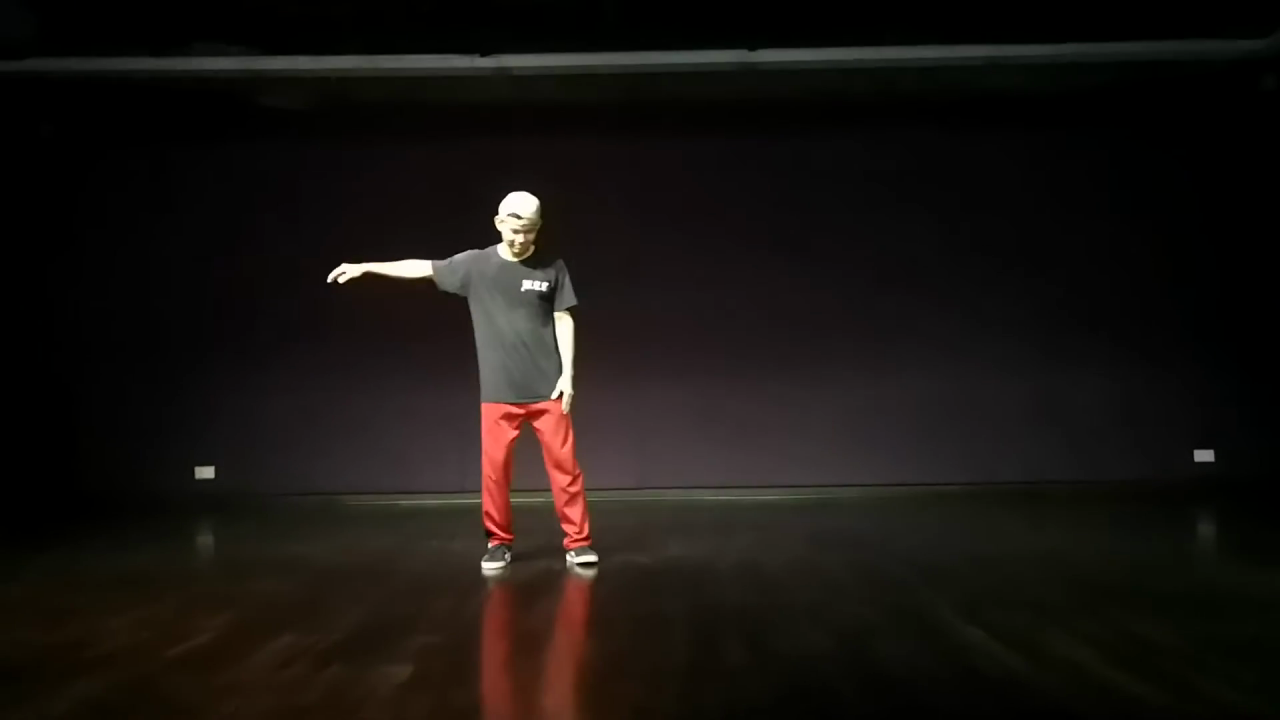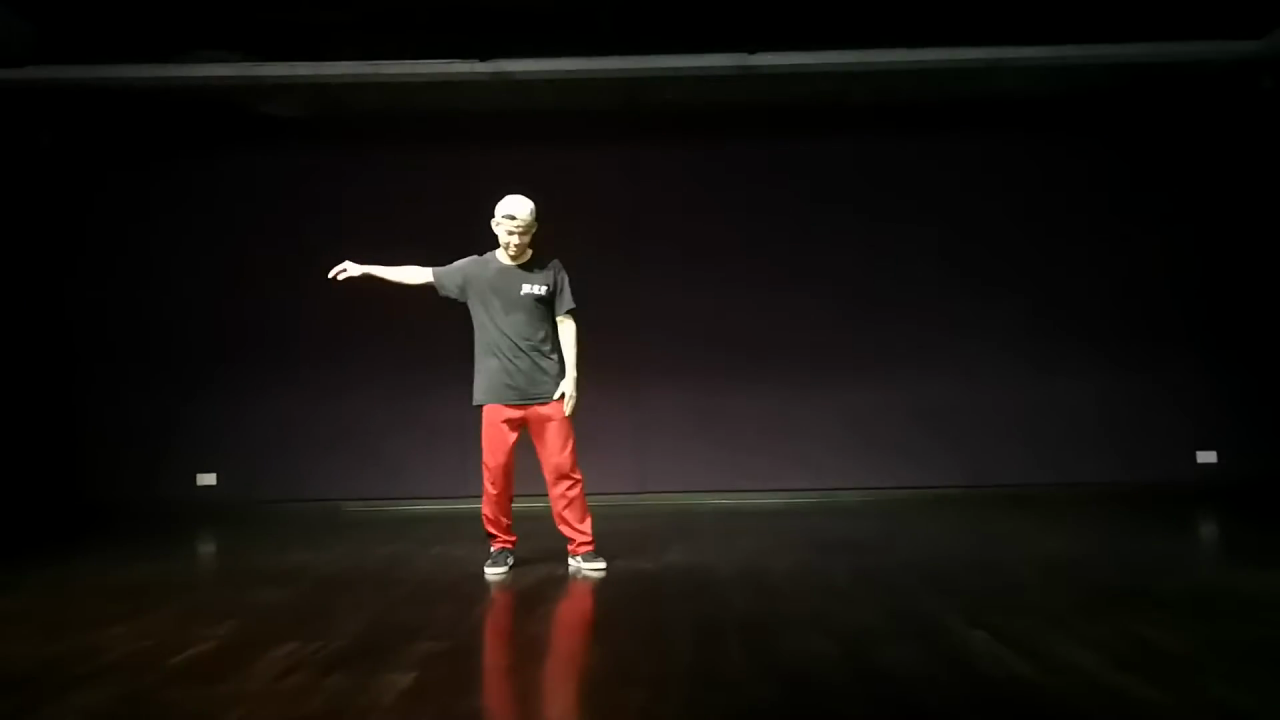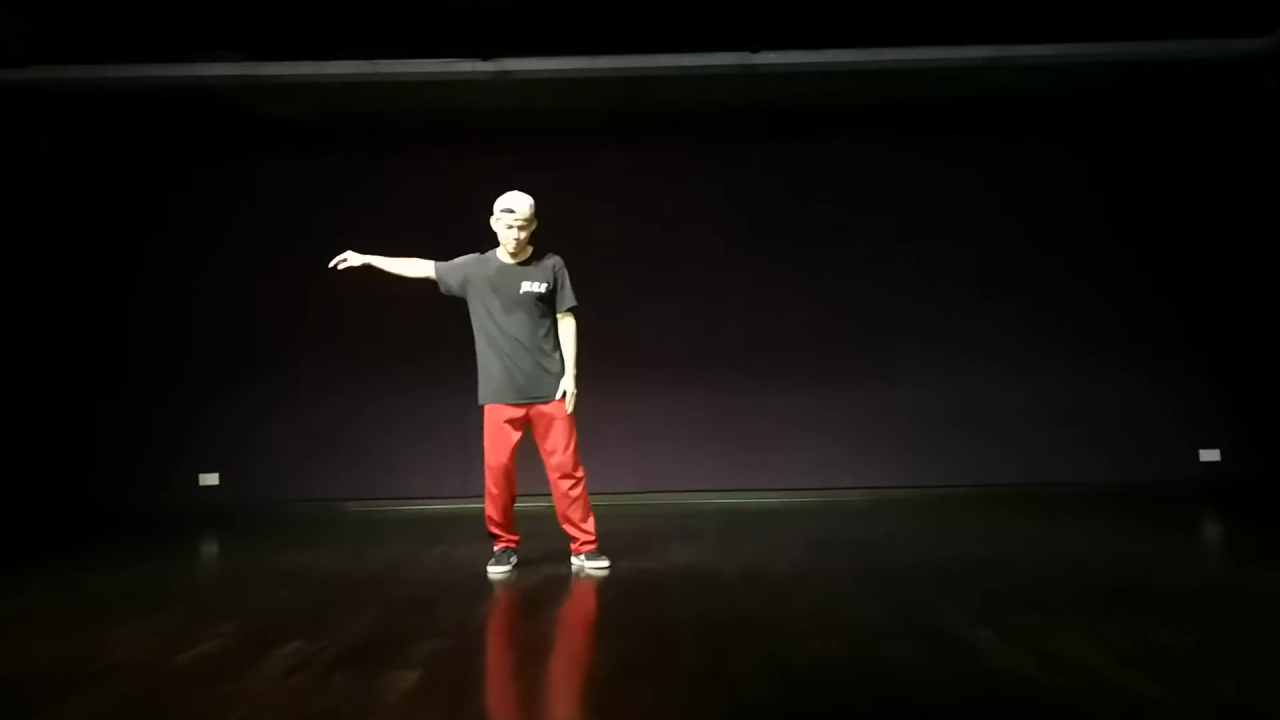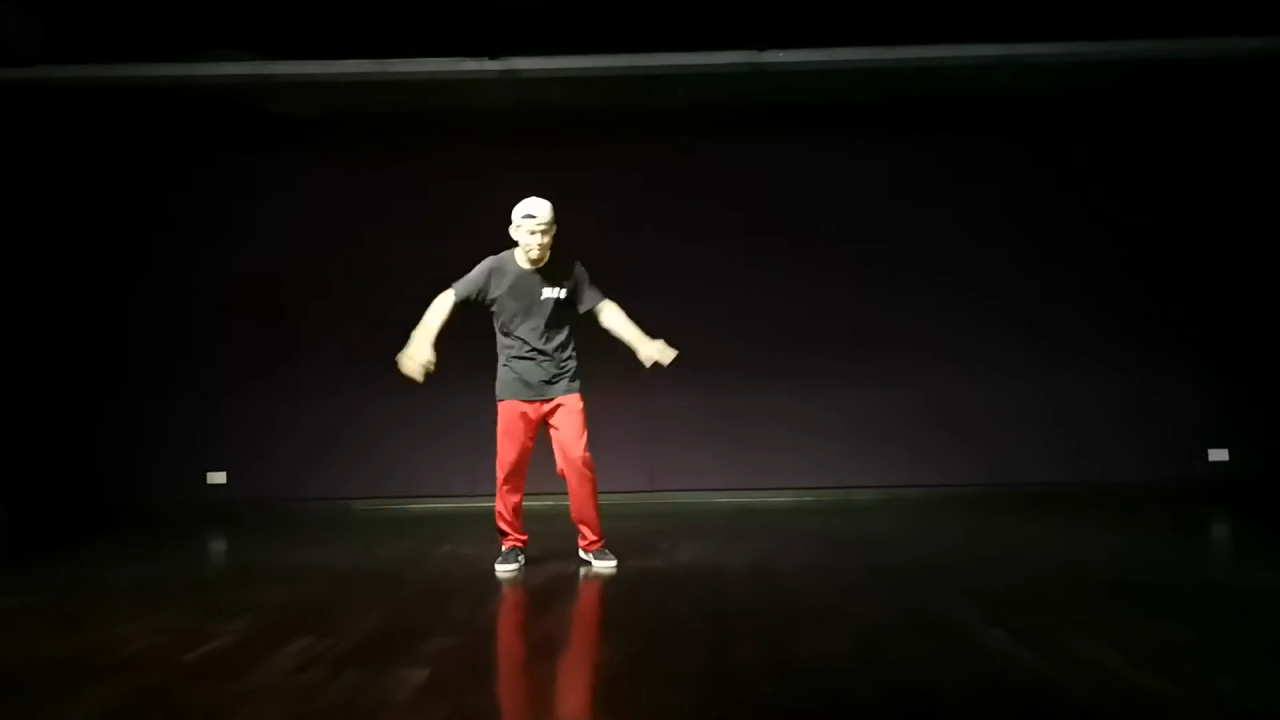
dt=0.3s
person 1, frame 1
left shoulder: (553, 267)
right shoulder: (474, 264)
left elbow: (564, 320)
right elbow: (421, 268)
left wrist: (568, 373)
right wrist: (365, 266)
left hip: (546, 386)
right hip: (500, 388)
left knee: (563, 463)
right knee: (495, 468)
left ankle: (577, 541)
right ankle: (499, 542)
person 1, frame 2
left shoulder: (551, 270)
right shoulder: (474, 270)
left elbow: (565, 323)
right elbow: (422, 275)
left wrist: (571, 375)
right wrist: (365, 268)
left hip: (547, 389)
right hip: (499, 393)
left knee: (562, 468)
right knee: (495, 471)
left ankle: (581, 546)
right ankle: (501, 545)
person 1, frame 3
left shoulder: (551, 266)
right shoulder: (473, 269)
left elbow: (565, 319)
right elbow: (418, 269)
left wrist: (570, 373)
right wrist: (365, 259)
left hip: (548, 388)
right hip: (500, 391)
left knee: (565, 466)
right knee: (497, 470)
left ankle: (584, 545)
right ankle: (505, 545)
person 1, frame 4
left shoulder: (569, 269)
right shoulder: (495, 269)
left elbow: (603, 308)
right elbow: (448, 298)
left wrist: (642, 343)
right wrist: (422, 340)
left hip: (562, 385)
right hip: (516, 385)
left knee: (577, 463)
right knee: (510, 468)
left ankle: (592, 542)
right ankle: (512, 543)
